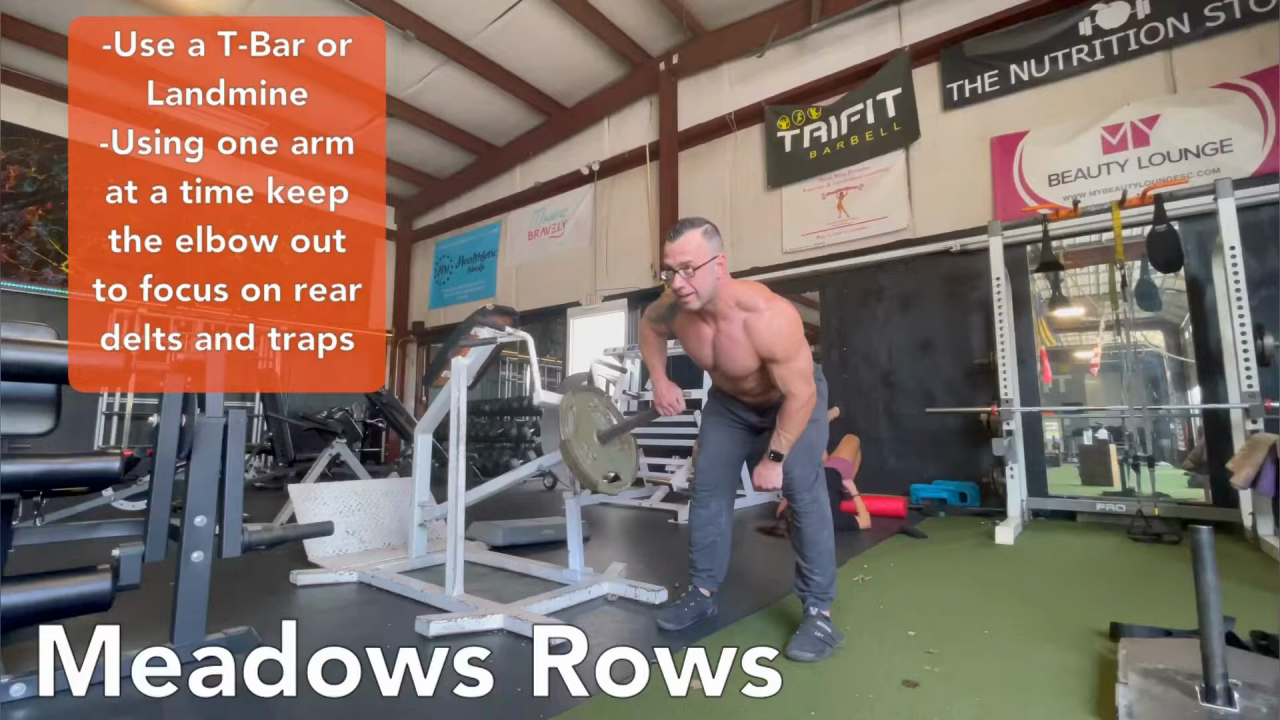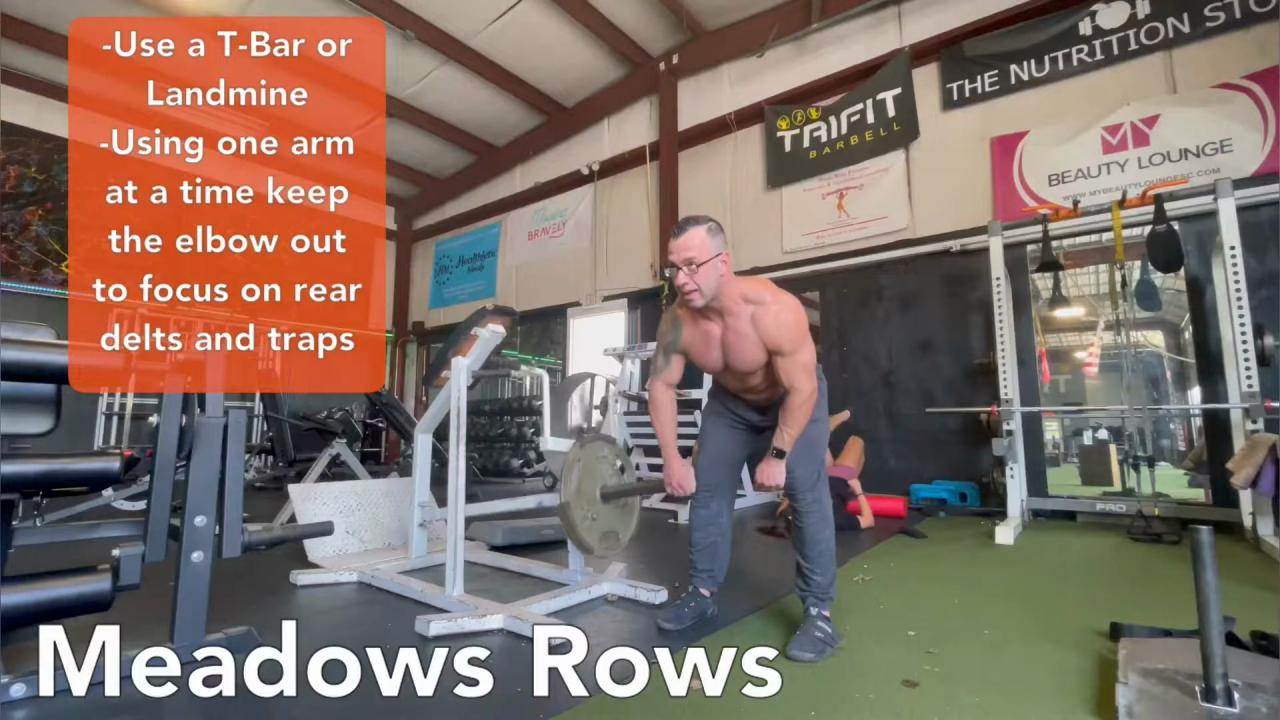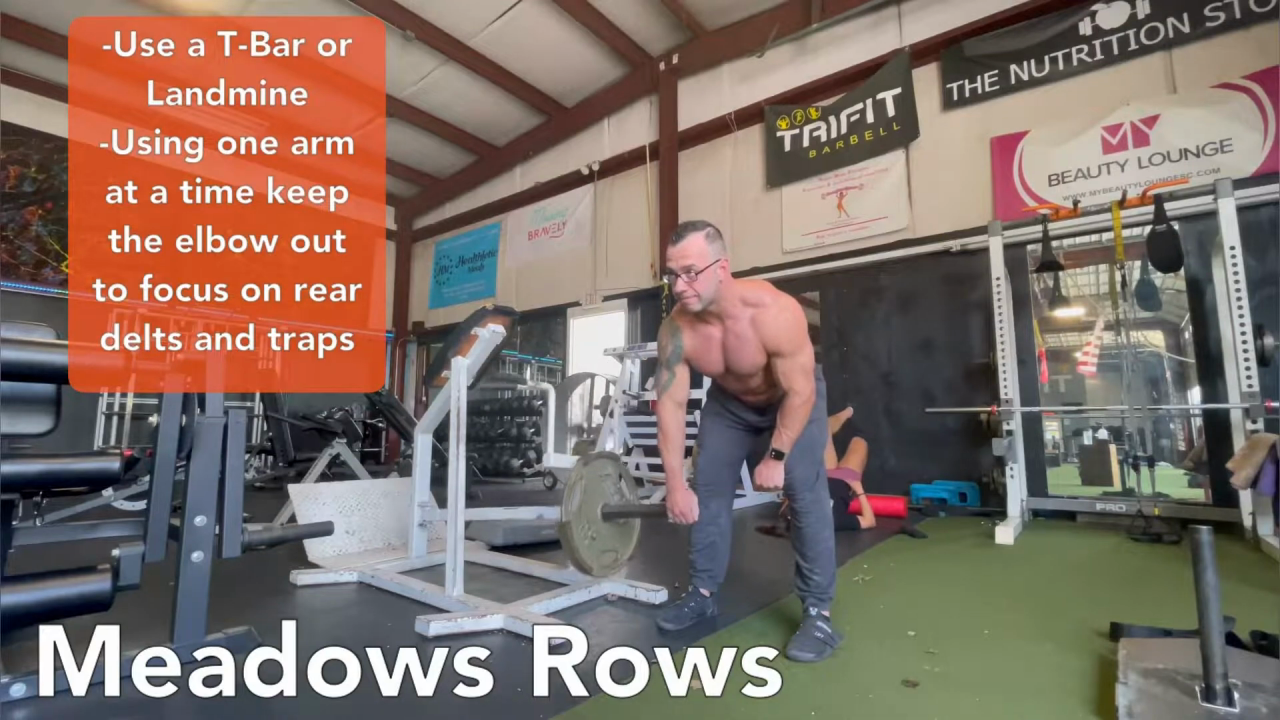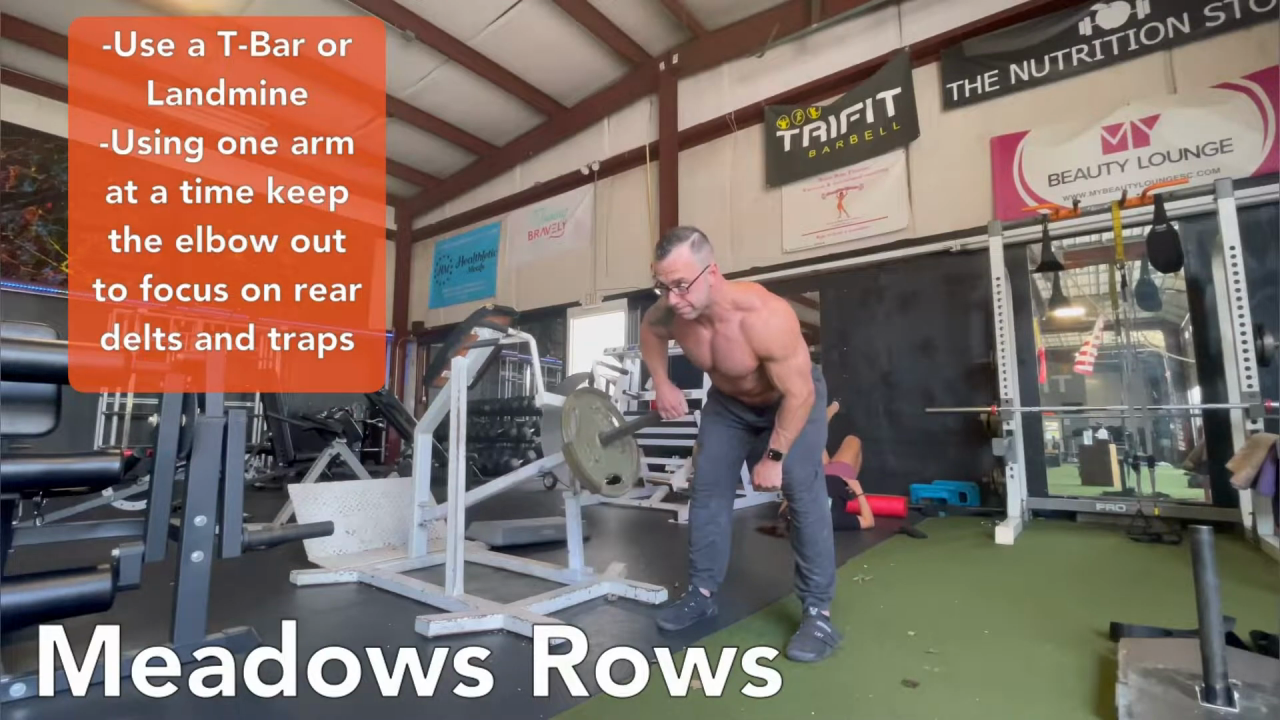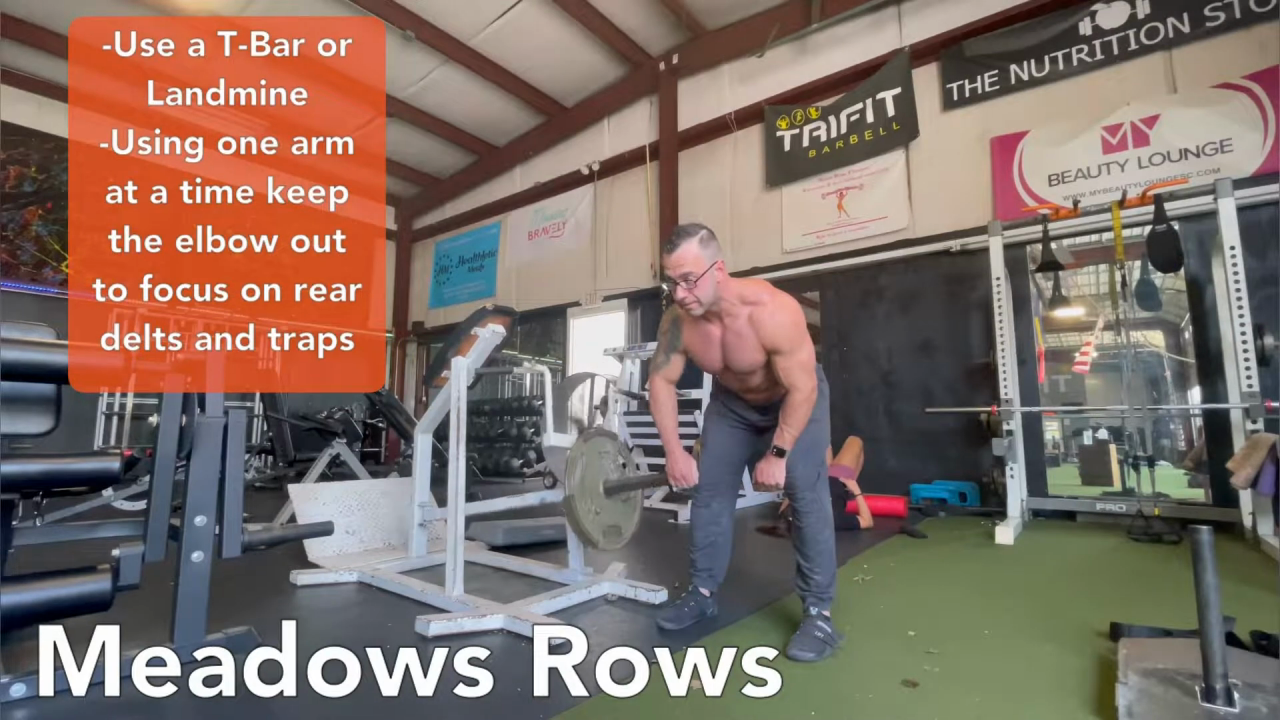
dt=0.5s
person 1, frame 1
left shoulder: (768, 317)
right shoulder: (676, 307)
left elbow: (800, 396)
right elbow: (648, 324)
left wrist: (774, 458)
right wrist: (660, 380)
left hip: (795, 397)
right hip: (729, 400)
left knee: (804, 494)
right knee: (707, 490)
left ankle: (818, 612)
right ankle: (703, 593)
person 1, frame 2
left shoulder: (774, 310)
right shoulder: (678, 321)
left elbow: (802, 391)
right elbow: (662, 385)
left wrist: (778, 455)
right wrist: (672, 459)
left hip: (794, 397)
right hip: (729, 400)
left knee: (807, 493)
right knee: (706, 489)
left ankle: (819, 613)
right ankle: (703, 593)
person 1, frame 3
left shoulder: (773, 312)
right shoulder: (677, 330)
left elbow: (799, 391)
right elbow: (670, 404)
left wrist: (776, 456)
right wrist: (676, 484)
left hip: (793, 397)
right hip: (728, 401)
left knee: (805, 493)
right knee: (707, 491)
left ankle: (818, 613)
right ankle: (702, 593)
person 1, frame 4
left shoulder: (764, 317)
right shoulder: (673, 312)
left elbow: (799, 394)
right elbow: (647, 329)
left wrist: (775, 456)
right wrist: (662, 384)
left hip: (794, 397)
right hip: (728, 401)
left knee: (803, 493)
right knee: (707, 490)
left ankle: (817, 611)
right ankle: (702, 593)
person 1, frame 5
left shoulder: (772, 311)
right shoulder: (678, 322)
left elbow: (802, 388)
right elbow: (661, 380)
left wrist: (778, 453)
right wrist: (674, 452)
left hip: (797, 398)
right hip: (731, 401)
left knee: (806, 494)
right knee: (709, 490)
left ankle: (818, 612)
right ankle: (702, 593)
